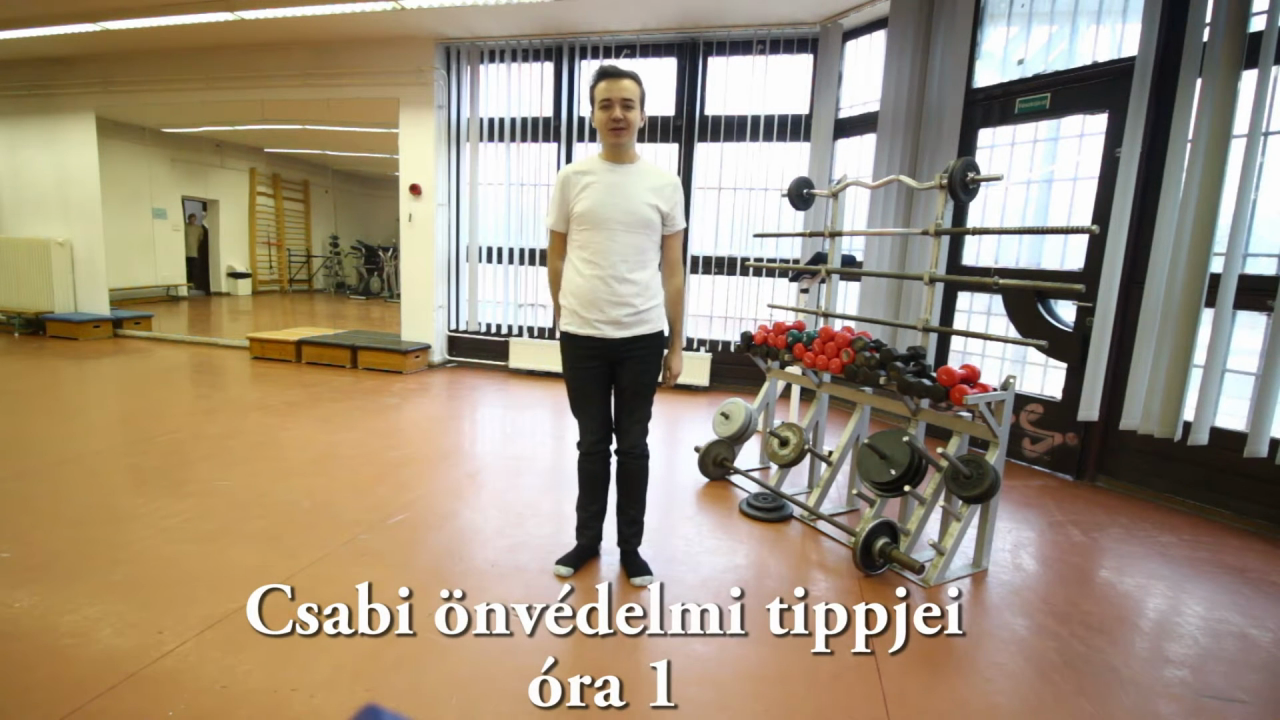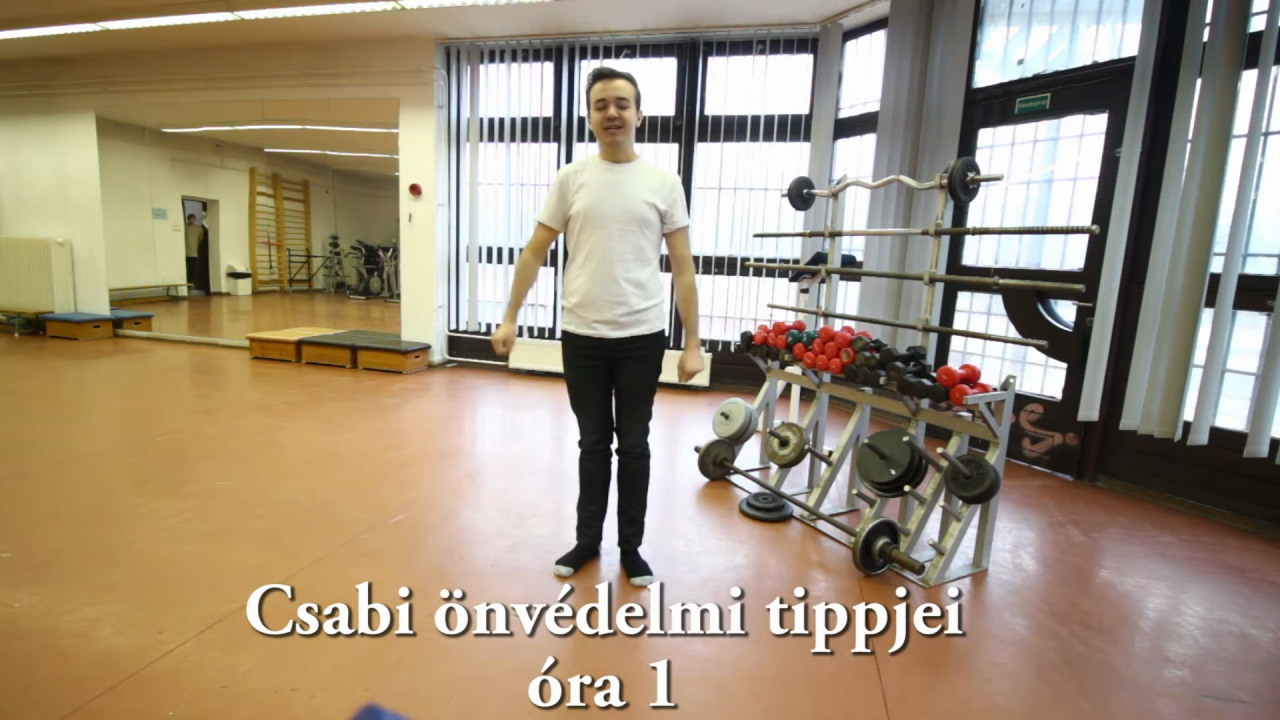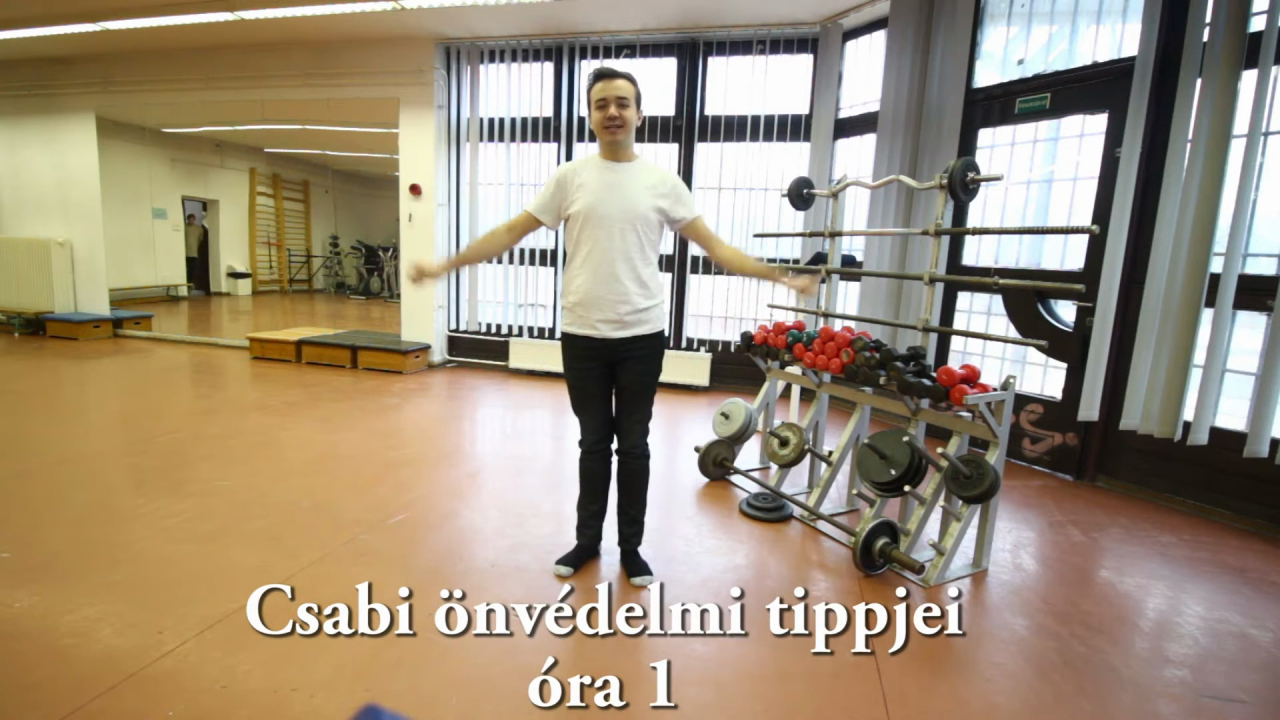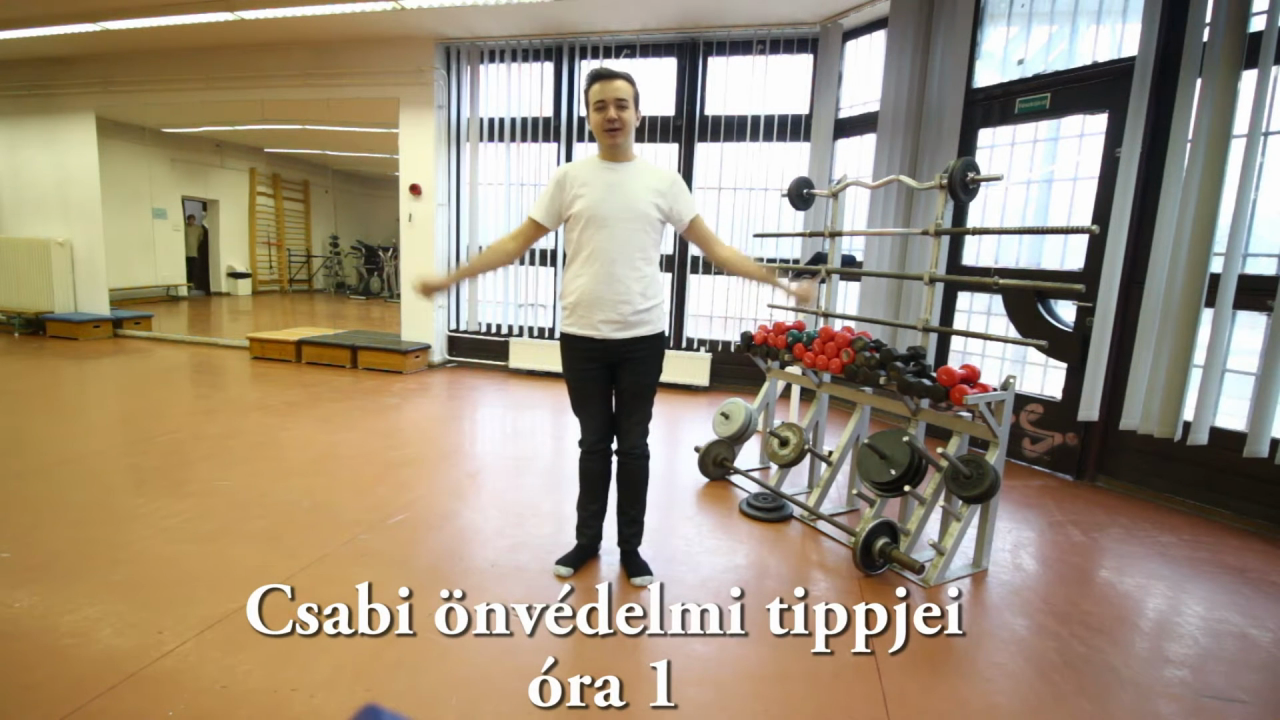
dt=0.3s
person 1, frame 1
left shoulder: (665, 184)
right shoulder: (573, 179)
left elbow: (673, 270)
right elbow: (556, 259)
left wrist: (676, 345)
right wrist: (560, 322)
left hip: (642, 338)
right hip: (582, 337)
left knee: (632, 445)
right knee: (592, 443)
left ankle: (630, 547)
right ankle: (587, 540)
person 1, frame 2
left shoulder: (664, 182)
right shoulder: (571, 178)
left elbow: (682, 266)
right elbow: (535, 252)
left wrist: (693, 341)
right wrist: (509, 319)
left hip: (641, 336)
right hip: (583, 336)
left knee: (633, 444)
right knee: (593, 442)
left ankle: (630, 547)
right ankle: (587, 540)
person 1, frame 3
left shoulder: (663, 181)
right shoulder: (569, 177)
left elbow: (713, 244)
right elbow: (511, 232)
left wrist: (779, 275)
right wrist: (446, 263)
left hip: (641, 335)
right hip: (583, 335)
left knee: (633, 444)
right knee: (593, 441)
left ankle: (630, 546)
right ankle: (587, 540)
person 1, frame 4
left shoulder: (663, 181)
right shoulder: (568, 178)
left elbow: (713, 246)
right elbow: (519, 240)
left wrist: (782, 281)
right wrist: (452, 276)
left hip: (642, 336)
right hip: (583, 335)
left knee: (633, 445)
right knee: (593, 442)
left ankle: (630, 547)
right ankle: (587, 539)
